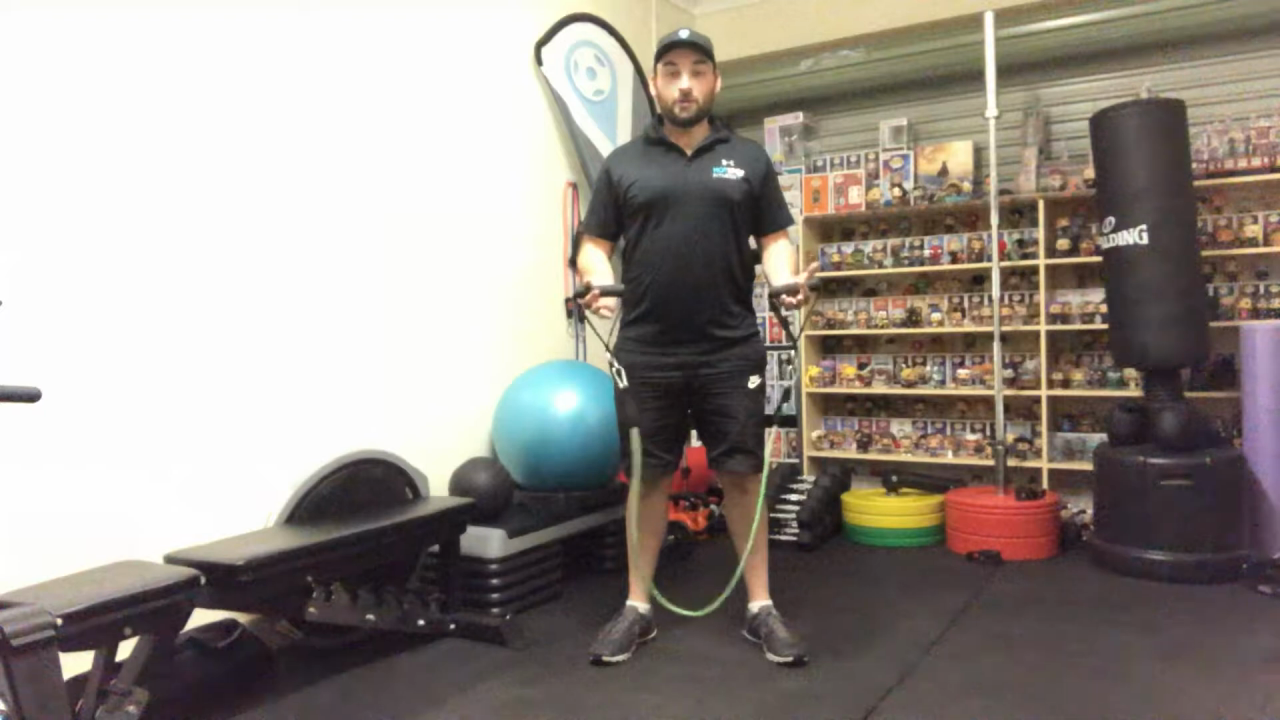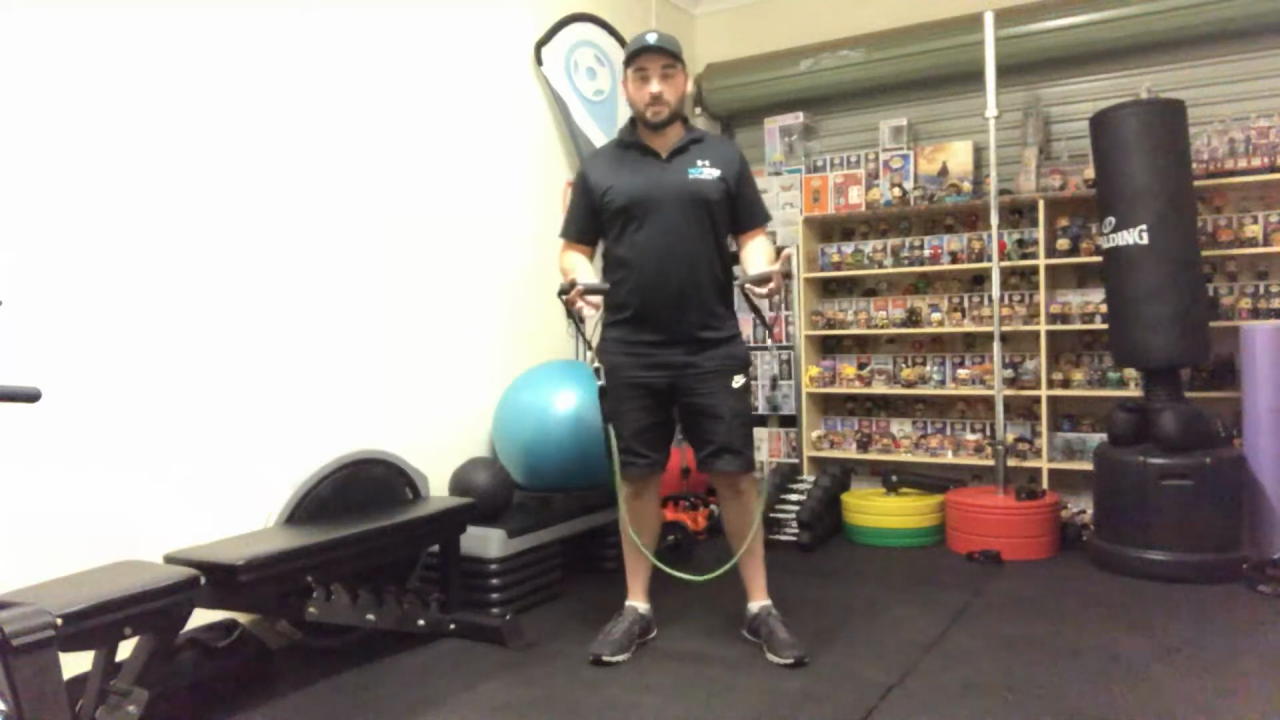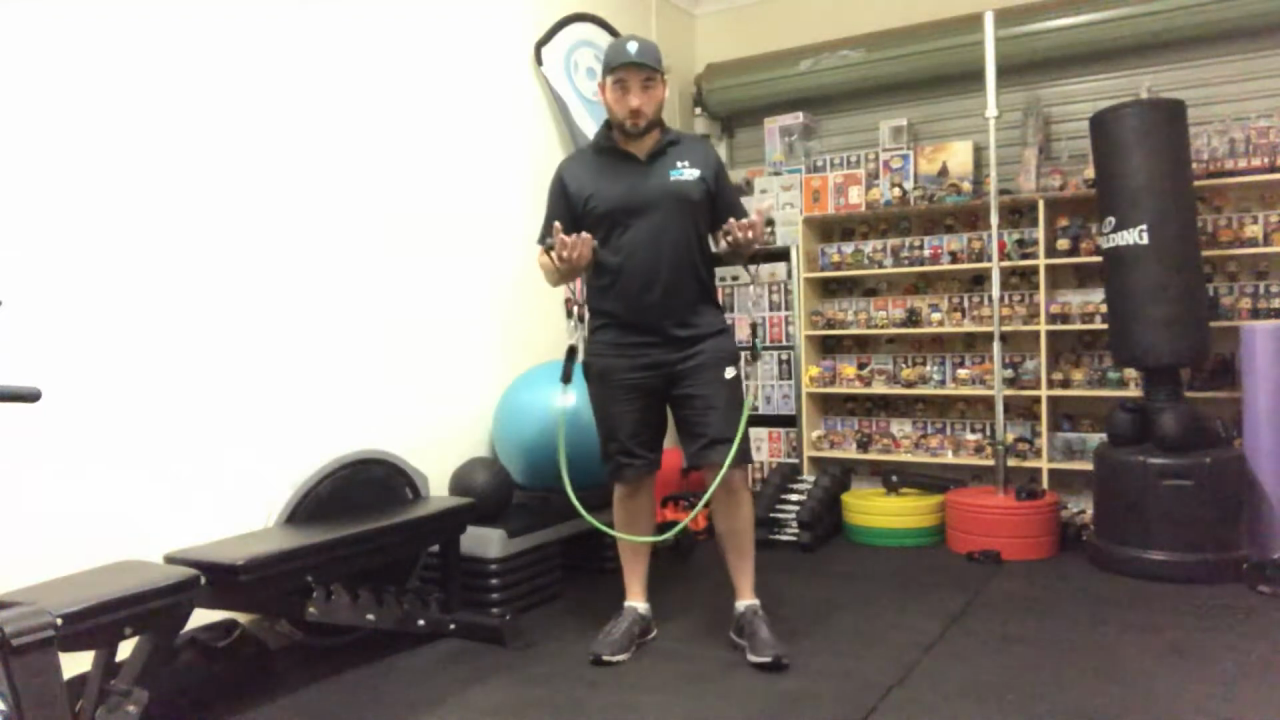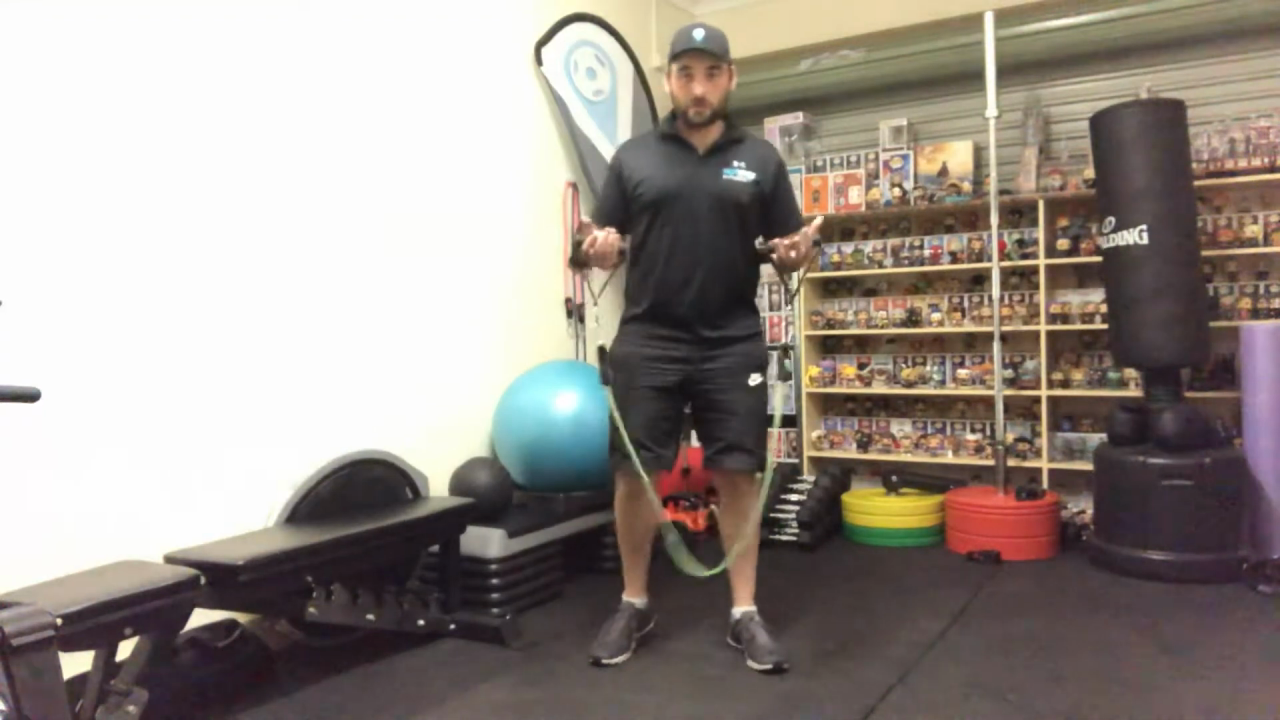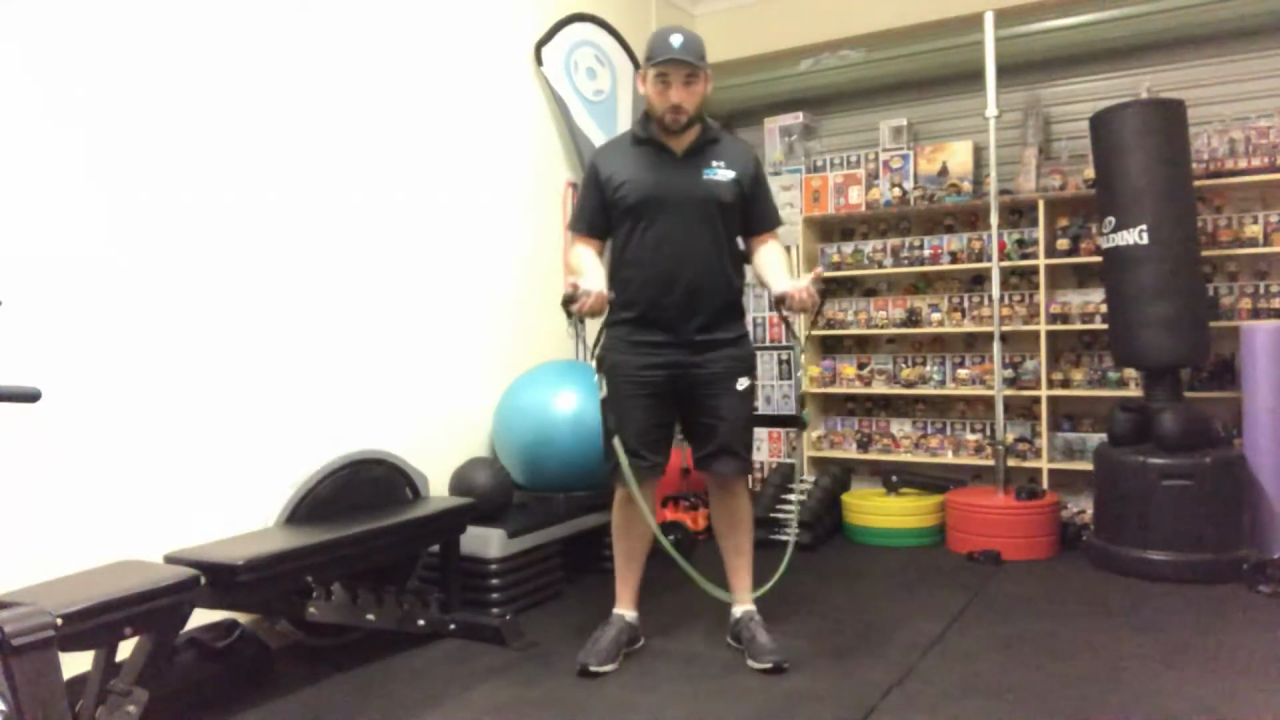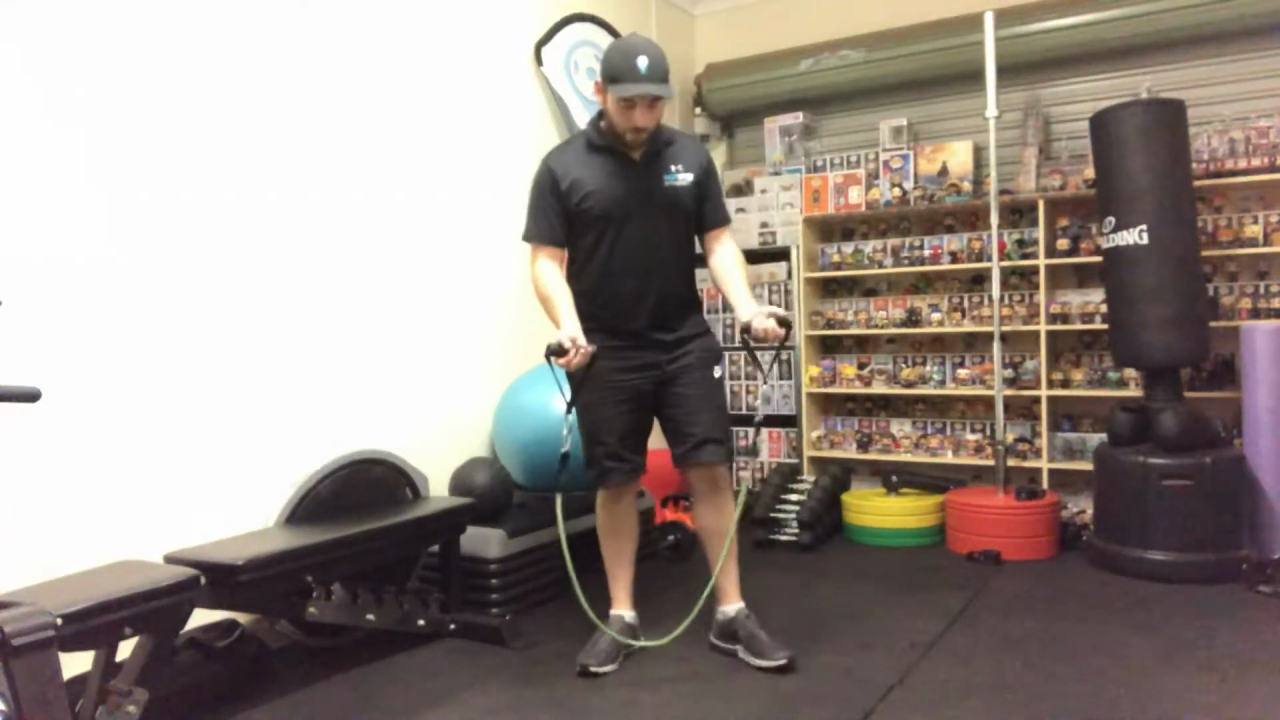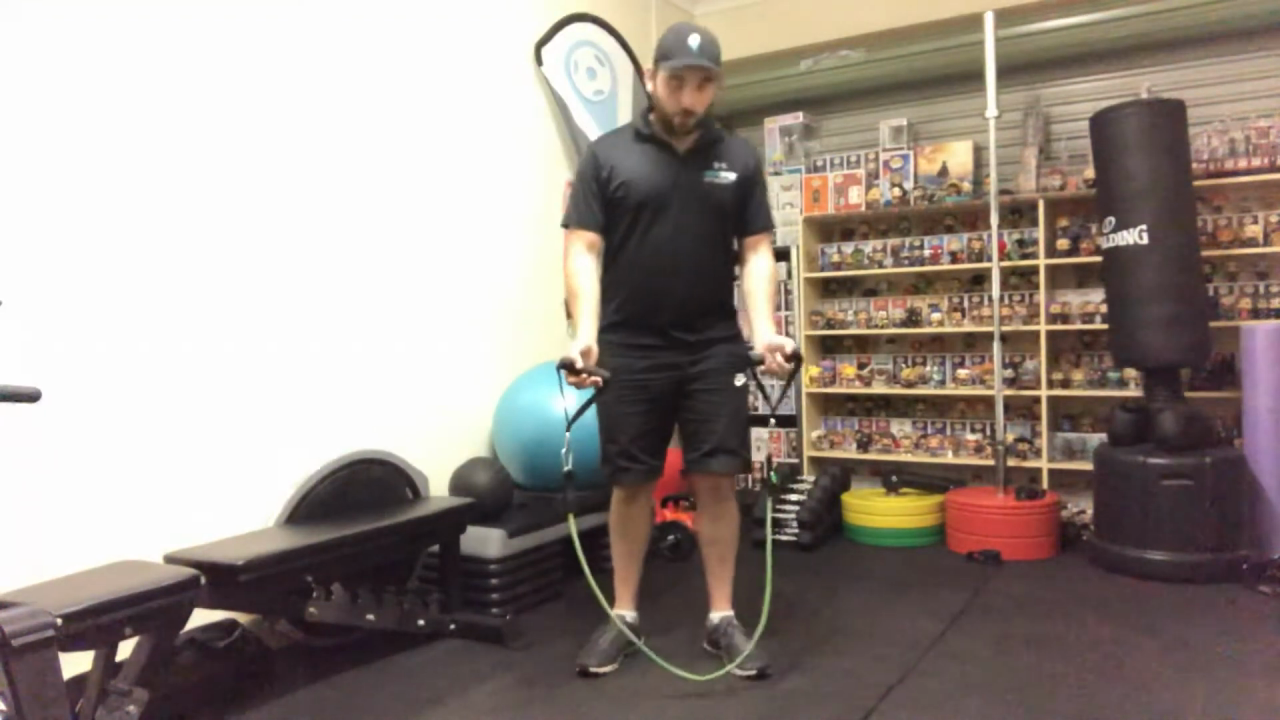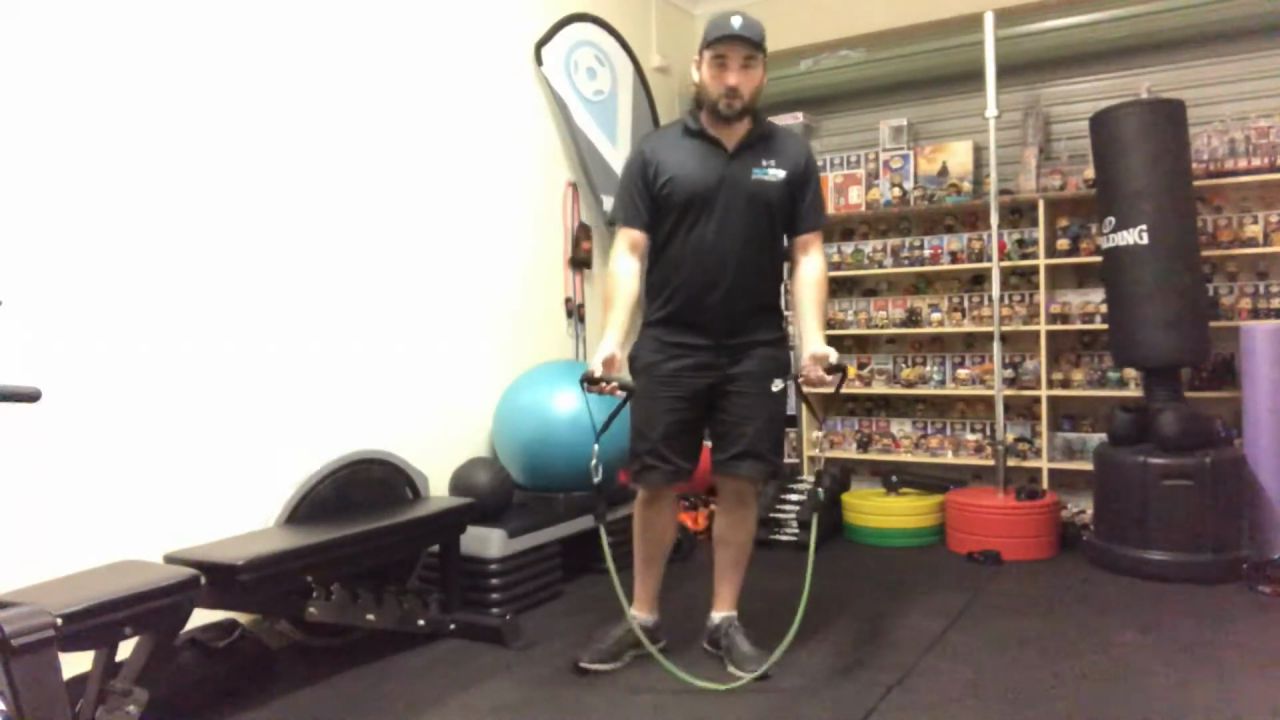
dt=0.5s
person 1, frame 1
left shoulder: (748, 159)
right shoulder: (624, 163)
left elbow: (774, 238)
right elbow: (594, 244)
left wrist: (786, 280)
right wrist: (598, 284)
left hip: (730, 349)
right hip: (646, 350)
left knee: (742, 474)
right knee: (647, 476)
left ankle: (760, 608)
right ankle: (638, 608)
person 1, frame 2
left shoulder: (722, 157)
right shoulder: (600, 167)
left elbow: (751, 235)
right elbow: (575, 249)
left wrist: (762, 270)
right wrist: (580, 282)
left hip: (713, 347)
right hip: (629, 352)
left knee: (734, 472)
right knee: (637, 476)
left ankle: (759, 608)
right ankle: (637, 608)
person 1, frame 3
left shoulder: (699, 157)
right shoulder: (576, 172)
left elbow: (732, 233)
right elbow: (550, 264)
left wrist: (747, 236)
right wrist: (563, 260)
left hip: (701, 340)
right hip: (619, 351)
left knee: (726, 468)
right knee: (631, 476)
left ankle: (747, 607)
right ankle: (636, 608)
person 1, frame 4
left shoulder: (760, 159)
right shoulder: (634, 156)
left elbow: (786, 242)
right elbow: (604, 235)
left wrist: (797, 252)
right wrist: (600, 249)
left hip: (732, 343)
right hip: (648, 339)
left knee: (738, 473)
right knee: (634, 472)
left ankle: (744, 614)
right ankle: (634, 603)
person 1, frame 5
left shoulder: (737, 158)
right shoulder: (610, 160)
left elbow: (764, 241)
right elbow: (584, 244)
left wrist: (785, 283)
right wrist: (589, 283)
left hip: (720, 346)
right hip: (634, 347)
left knee: (728, 476)
right knee: (634, 480)
left ankle: (744, 613)
right ankle: (624, 616)
person 1, frame 6
left shoulder: (690, 156)
right shoulder: (563, 166)
left elbow: (717, 242)
right elbow: (547, 260)
left wrist: (746, 307)
right wrist: (568, 327)
left hip: (686, 343)
right hip: (607, 354)
left knee: (710, 469)
right knee: (616, 482)
left ankle: (731, 613)
right ankle: (621, 616)
person 1, frame 7
left shoulder: (739, 158)
right shoulder: (608, 155)
left elbow: (756, 251)
right elbow: (583, 250)
left wrist: (764, 330)
right wrist: (585, 333)
left hip: (714, 349)
right hip: (631, 351)
left knee: (716, 481)
right knee: (631, 483)
left ankle: (722, 619)
right ankle: (623, 617)
person 1, frame 8
left shoulder: (791, 154)
right shoulder: (656, 152)
left elbow: (807, 254)
right elbow: (629, 252)
left wrist: (813, 339)
right wrist: (612, 339)
left hip: (755, 351)
right hip: (669, 348)
left knee: (740, 484)
right knee: (657, 484)
left ankle: (724, 621)
right ankle: (639, 618)
